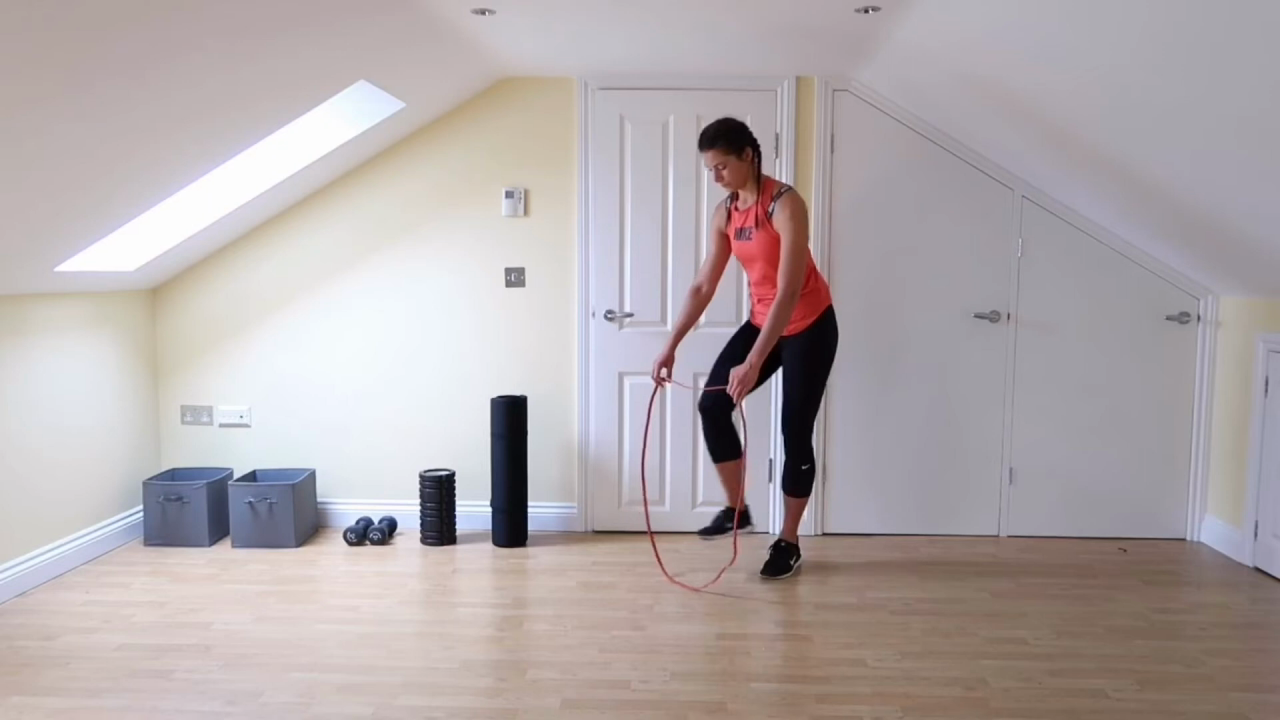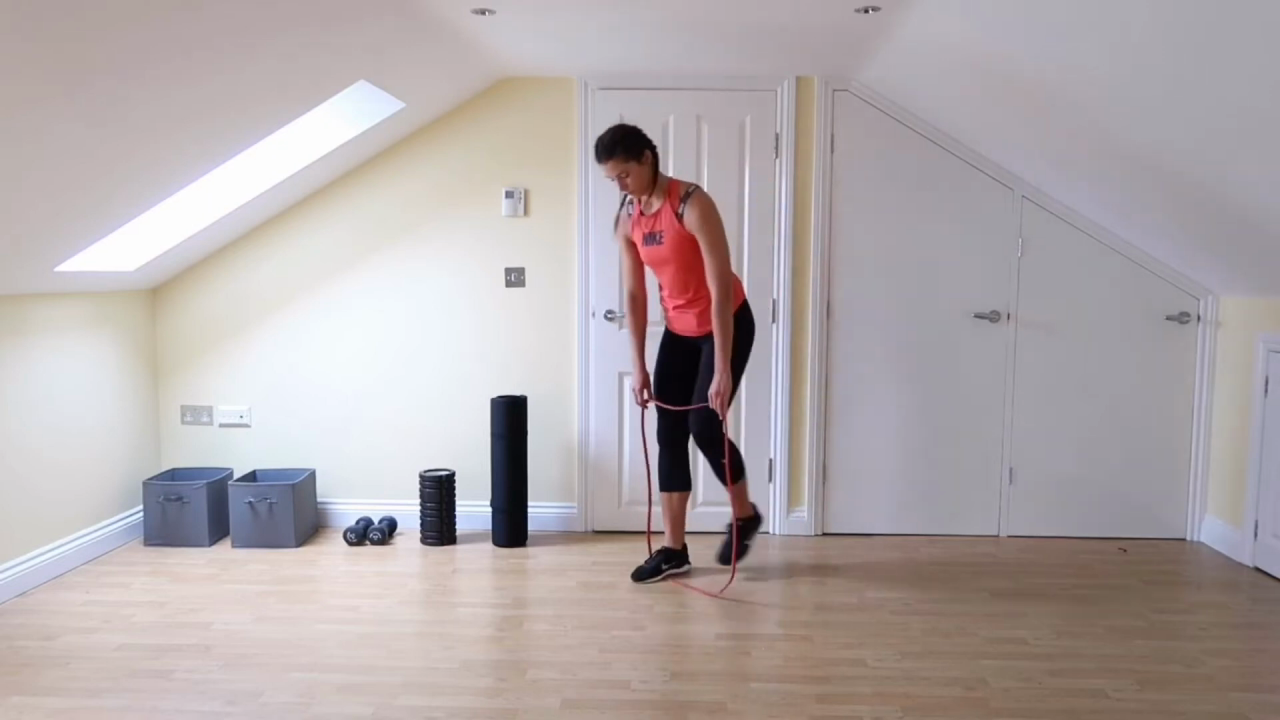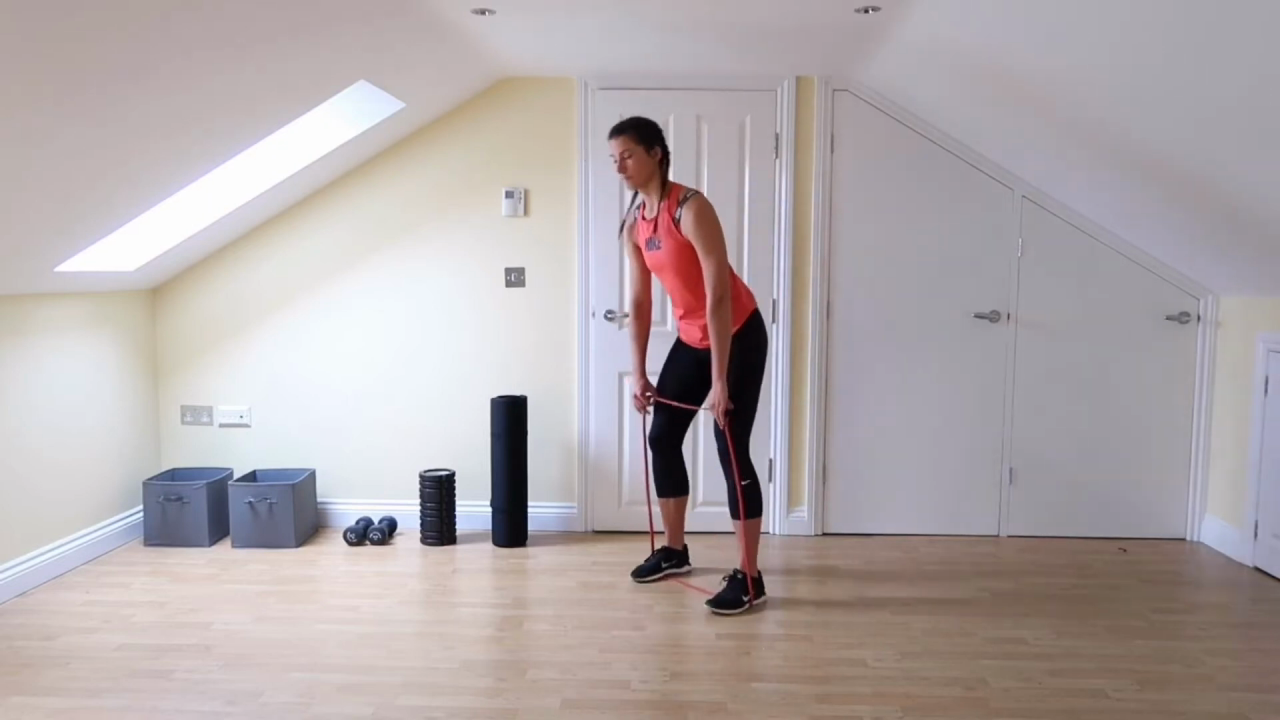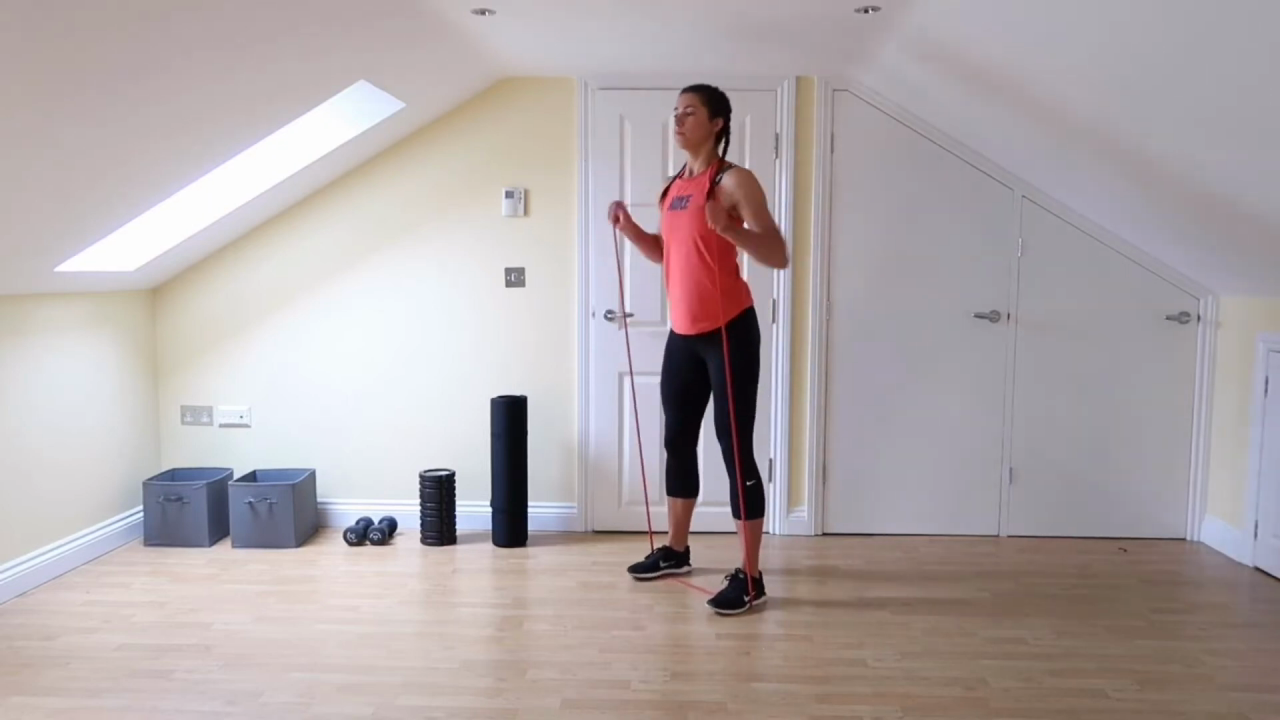
dt=0.7s
person 1, frame 1
left shoulder: (786, 204)
right shoulder: (725, 212)
left elbow: (789, 291)
right elbow: (703, 285)
left wrist: (753, 363)
right wrist: (671, 346)
left hip: (809, 327)
right hip: (762, 321)
left knee: (795, 431)
right knee: (711, 404)
left ankle: (788, 541)
right ankle: (736, 508)
person 1, frame 2
left shoulder: (693, 204)
right shoulder: (627, 219)
left elbow: (721, 290)
right elbow: (635, 295)
left wrist: (724, 370)
right wrist: (638, 366)
left hip: (726, 323)
right hip: (678, 329)
left knee: (704, 425)
right knee: (669, 433)
left ankle: (744, 513)
right ankle: (673, 549)
person 1, frame 3
left shoulder: (692, 208)
right shoulder: (634, 221)
left elbow: (719, 297)
right elbow: (640, 300)
left wrist: (720, 381)
right wrist: (639, 372)
left hip: (737, 335)
right hip: (690, 339)
left knee: (730, 449)
right knee: (662, 437)
left ankle: (749, 576)
right ankle: (674, 549)
person 1, frame 4
left shoulder: (734, 180)
right shoulder: (672, 186)
left elbow: (778, 256)
left wrist: (728, 226)
right wrist: (626, 226)
left hip: (729, 332)
right hip: (683, 335)
left knee: (734, 448)
right knee: (677, 440)
left ankle: (749, 577)
right ankle: (675, 550)
